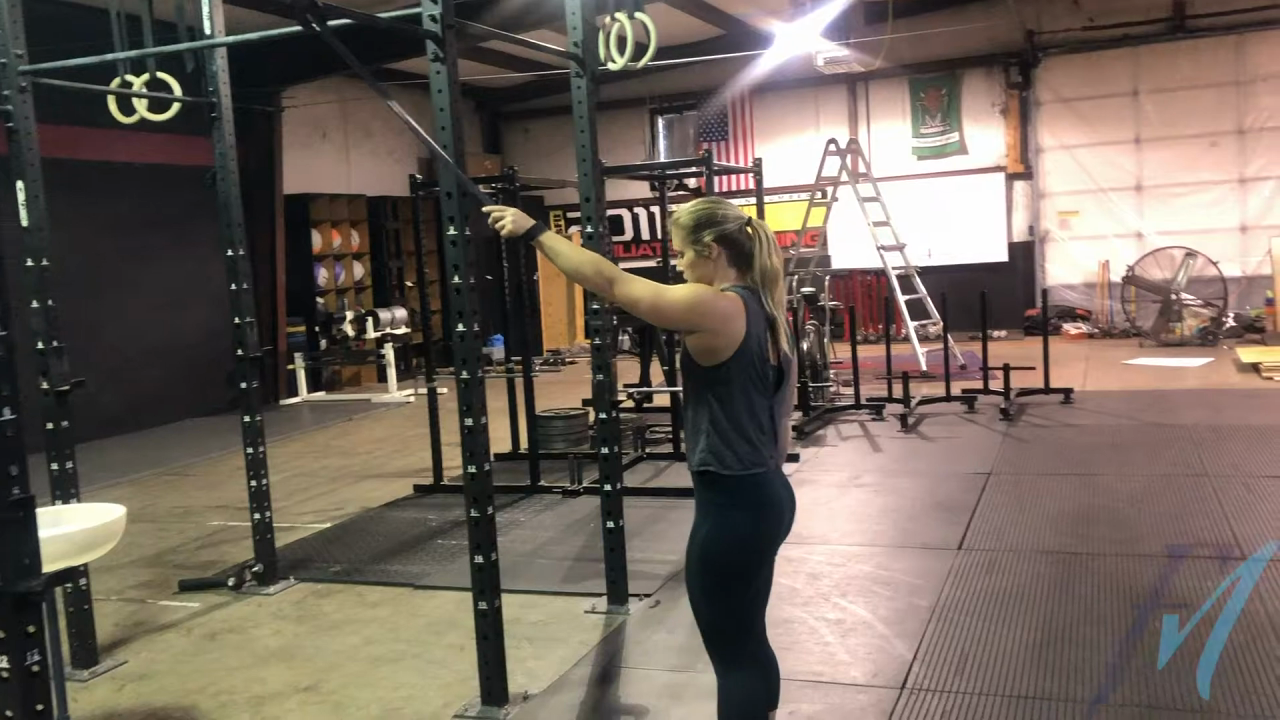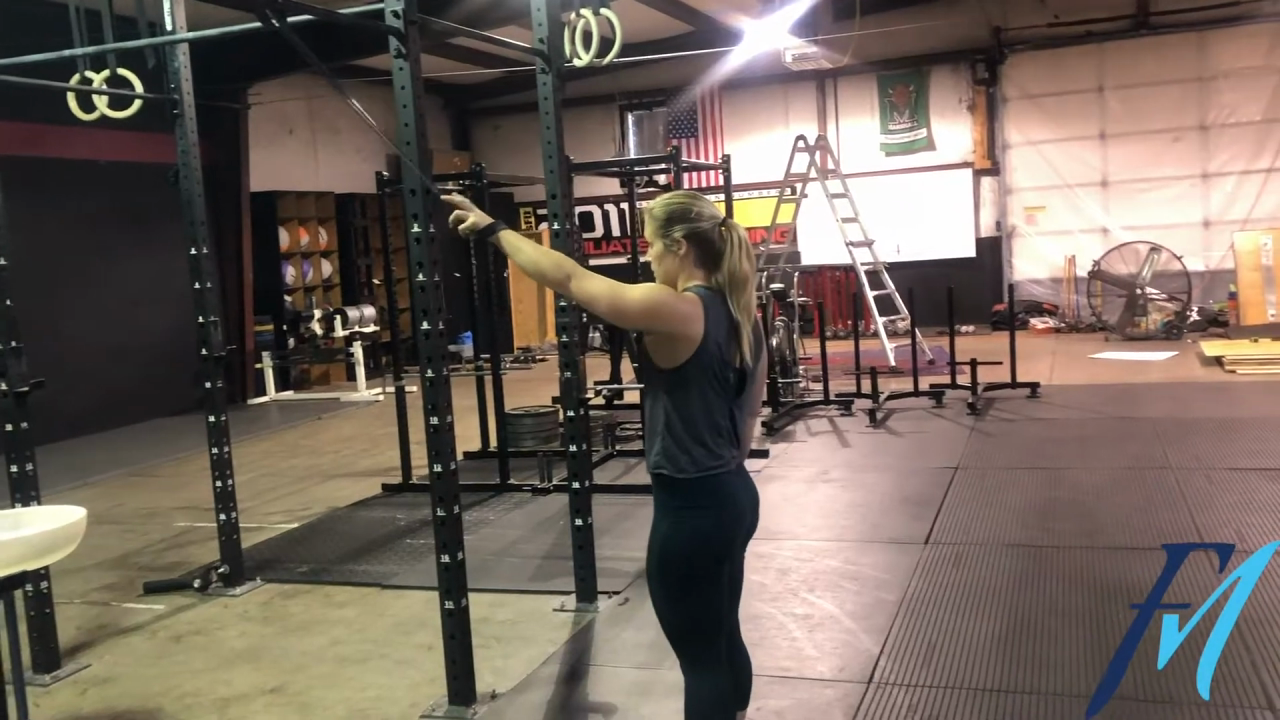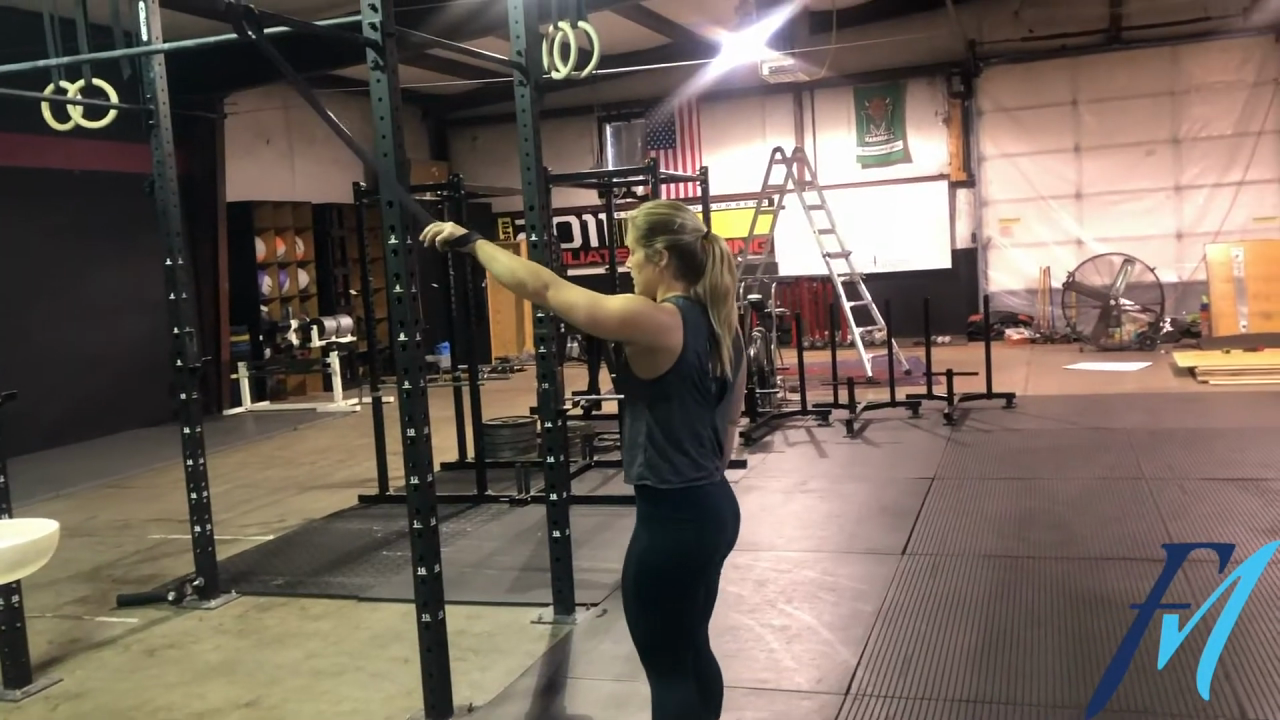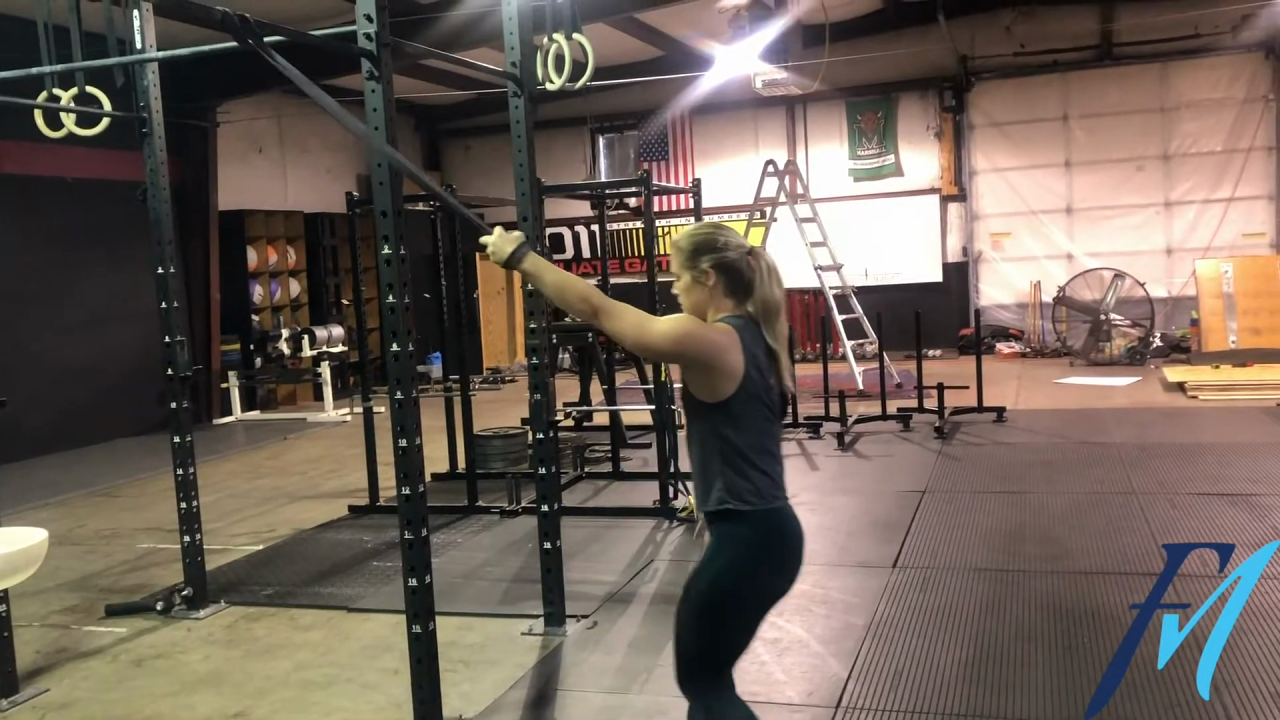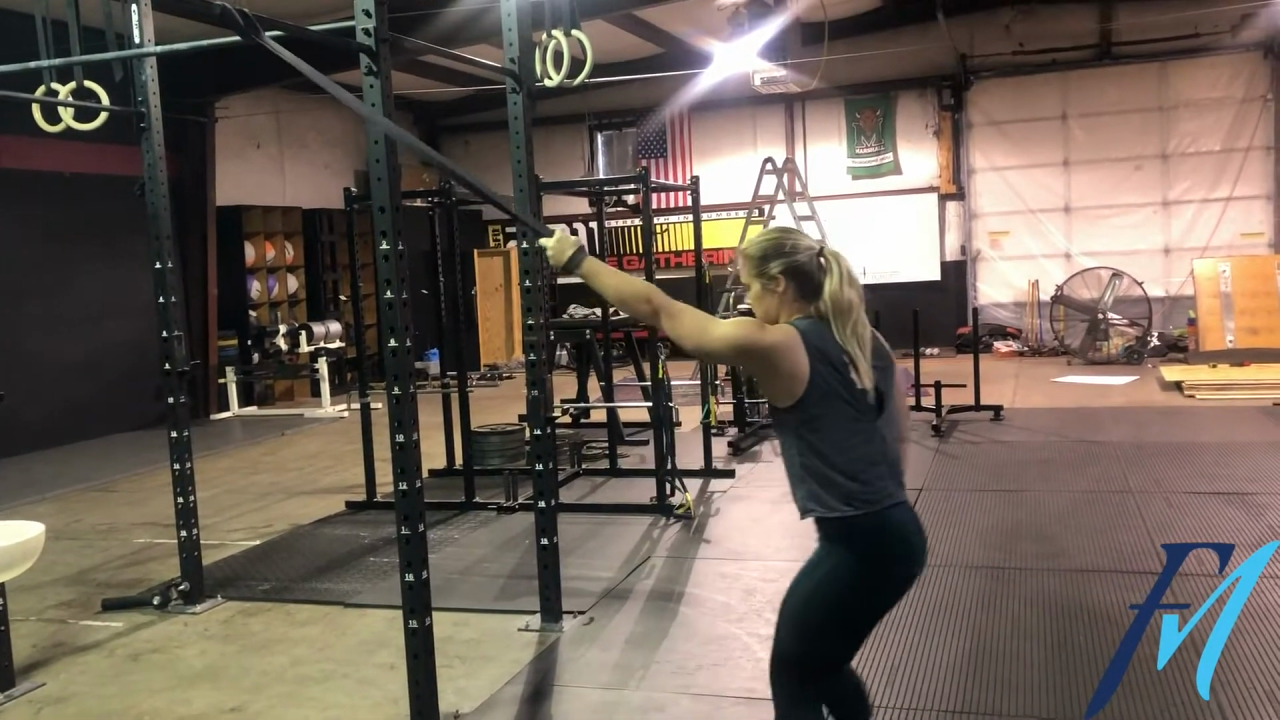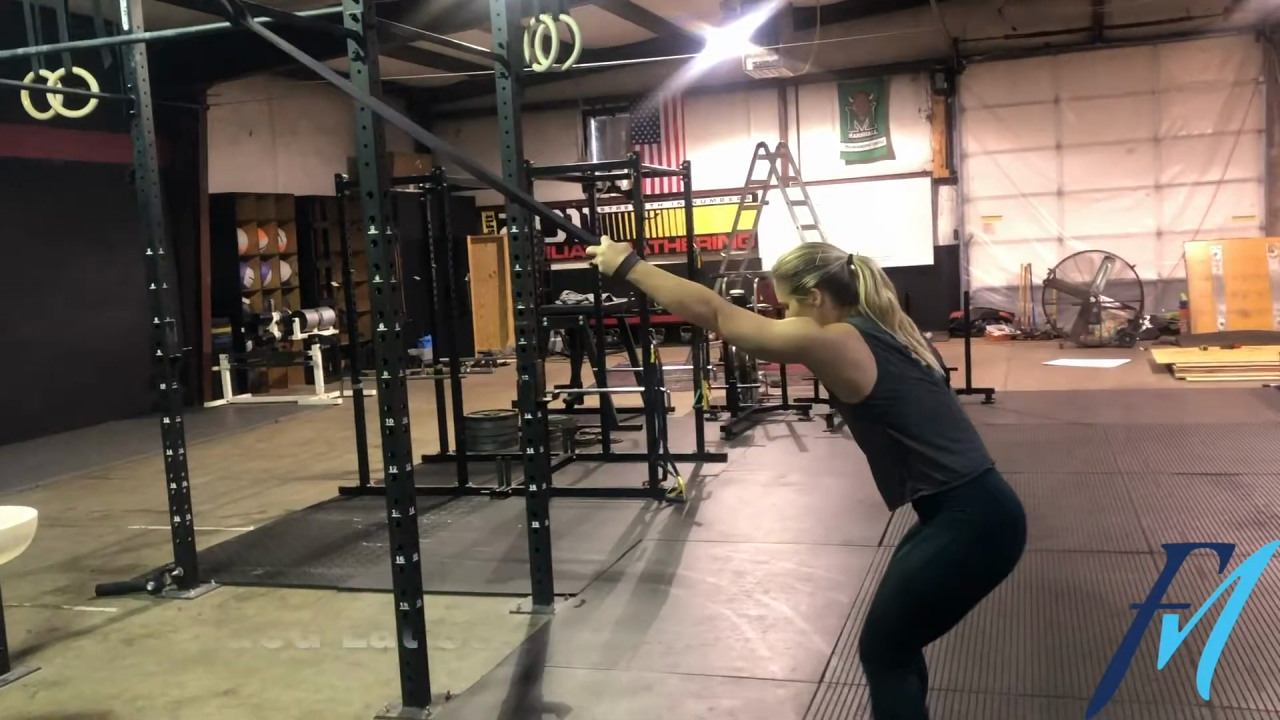
dt=0.5s
person 1, frame 1
left shoulder: (715, 308)
right shoulder: (767, 313)
left elbow: (610, 281)
left wrist: (534, 231)
left hip: (731, 505)
right hip: (768, 497)
left knee: (733, 657)
right knee: (748, 643)
person 1, frame 2
left shoulder: (674, 311)
right shoulder: (741, 315)
left elbow: (568, 278)
left wrist: (493, 228)
left hip: (690, 507)
right hip: (733, 496)
left knee: (701, 657)
right knee: (722, 640)
person 1, frame 3
left shoulder: (654, 322)
right shoulder: (717, 324)
left elbow: (545, 288)
left wrist: (468, 240)
left hip: (673, 518)
right hip: (713, 508)
left knee: (667, 669)
right knee: (690, 652)
person 1, frame 4
left shoulder: (709, 342)
right shoulder: (759, 339)
left elbow: (597, 309)
left wrist: (519, 255)
left hip: (746, 540)
right hip: (768, 530)
right knee: (707, 671)
person 1, frame 5
left shoulder: (775, 347)
right shoulder: (869, 343)
left elbow: (656, 308)
right elbow: (897, 440)
left wrist: (576, 259)
left hip: (861, 544)
right hip: (894, 531)
right knee: (820, 663)
person 1, frame 6
left shoulder: (835, 345)
right shoulder: (892, 334)
left elbow: (712, 312)
left wrist: (626, 265)
left hip: (972, 521)
right hip: (965, 509)
left knee: (882, 651)
right knee: (894, 642)
